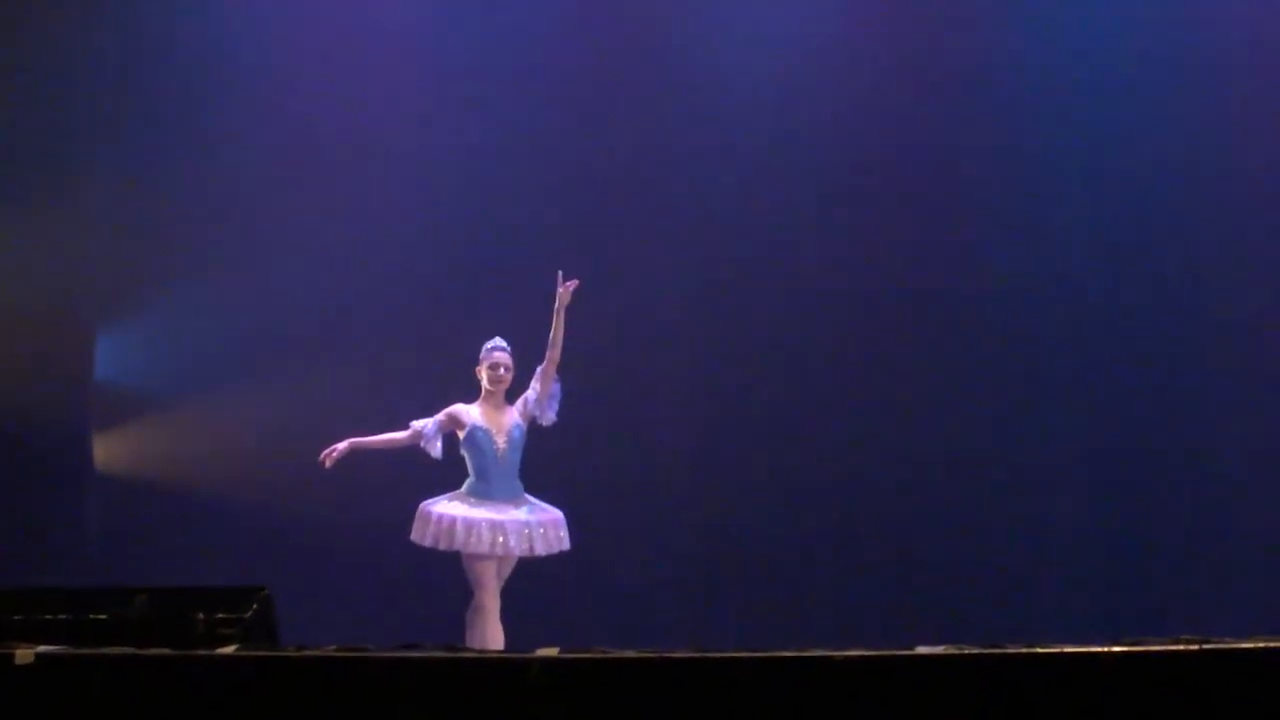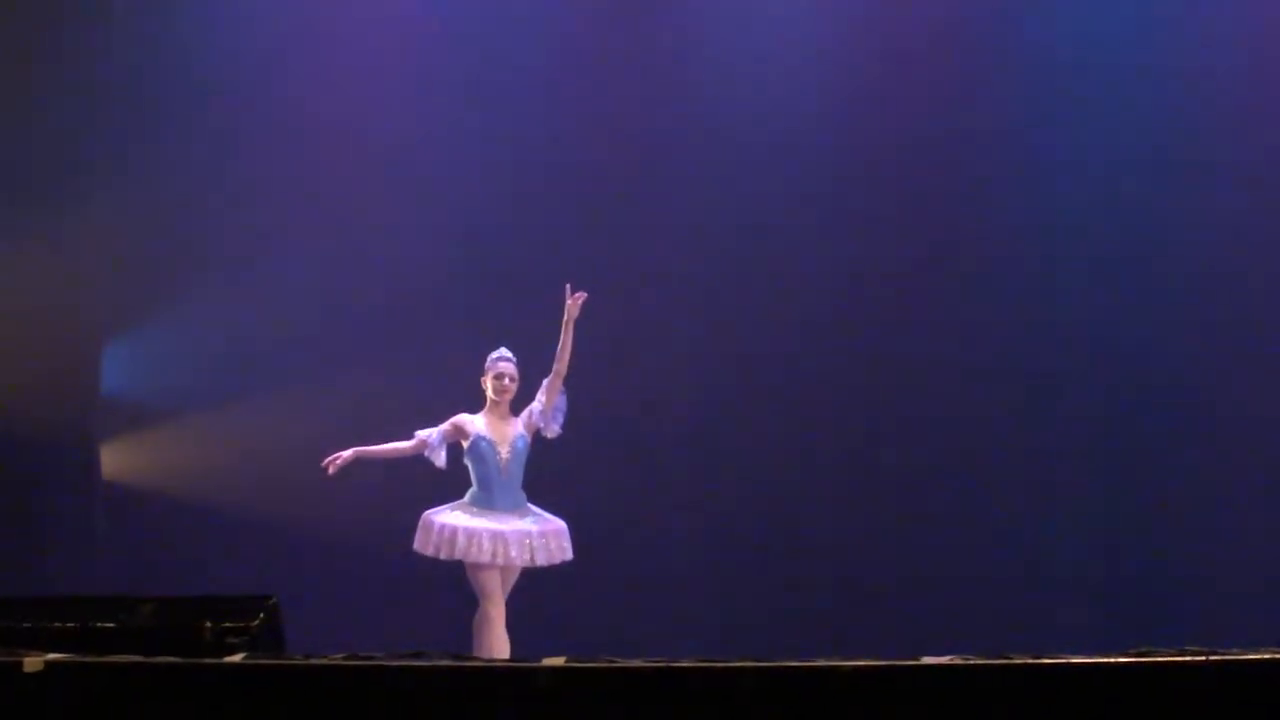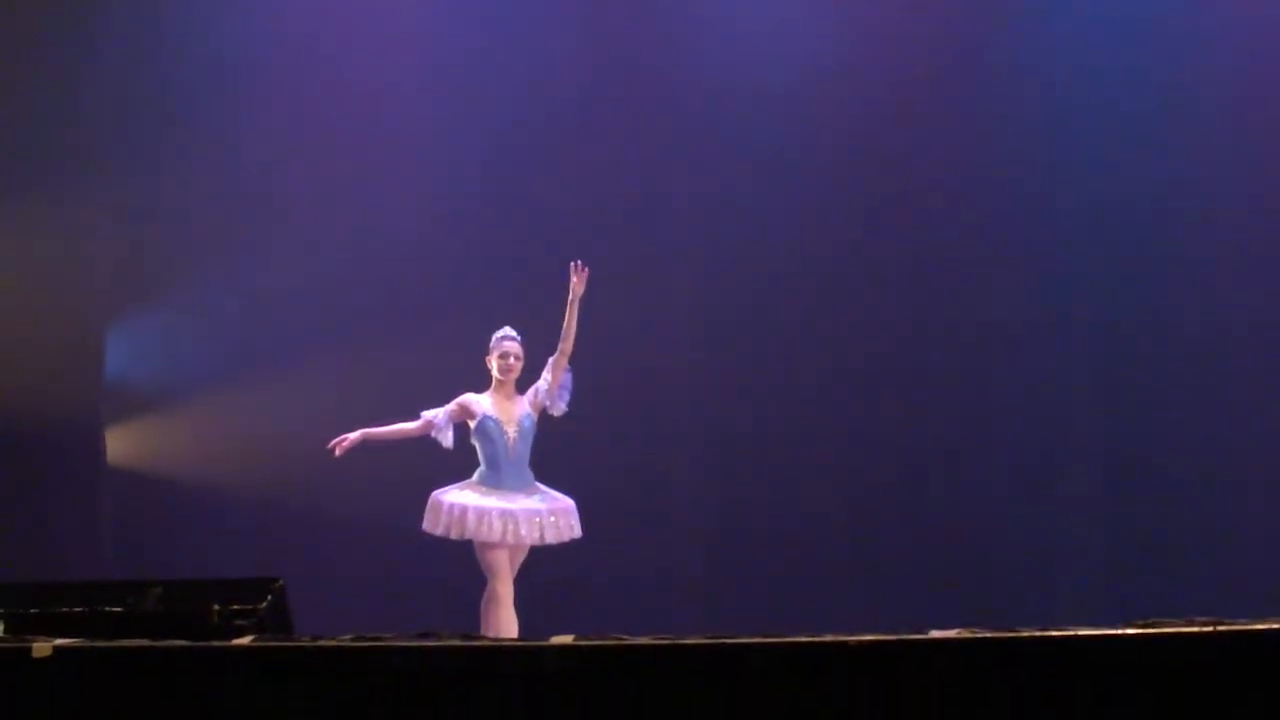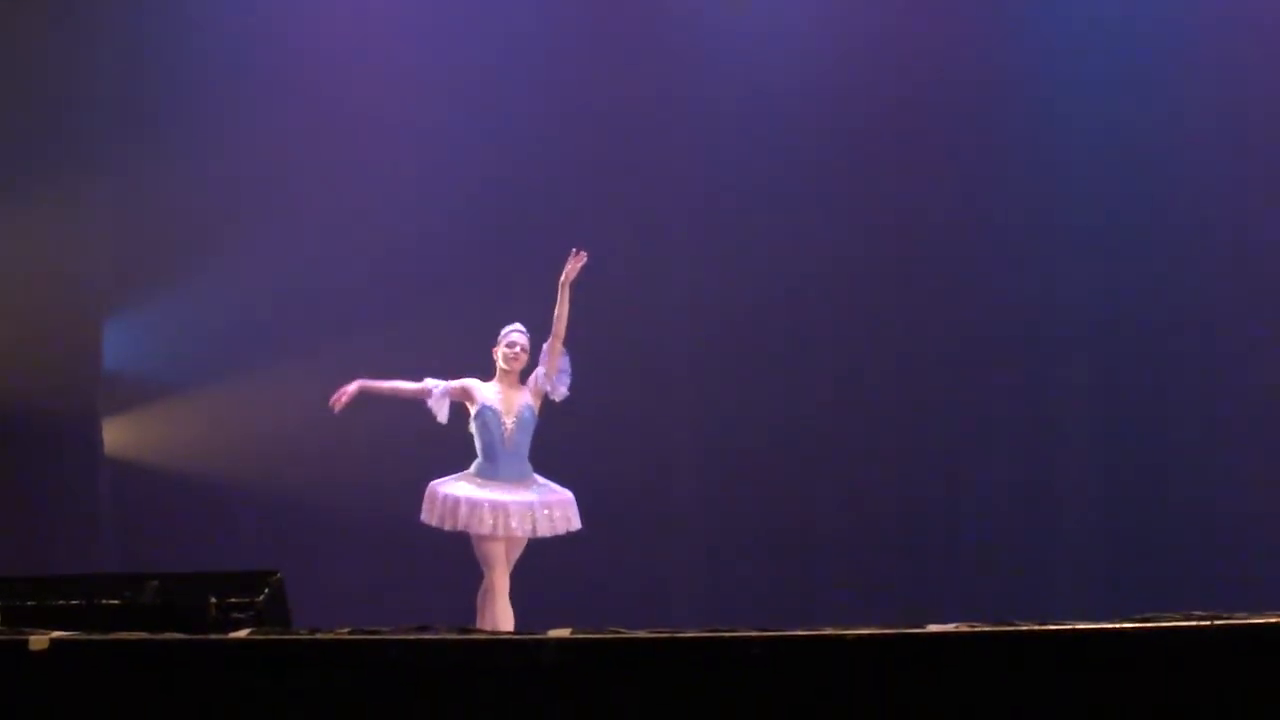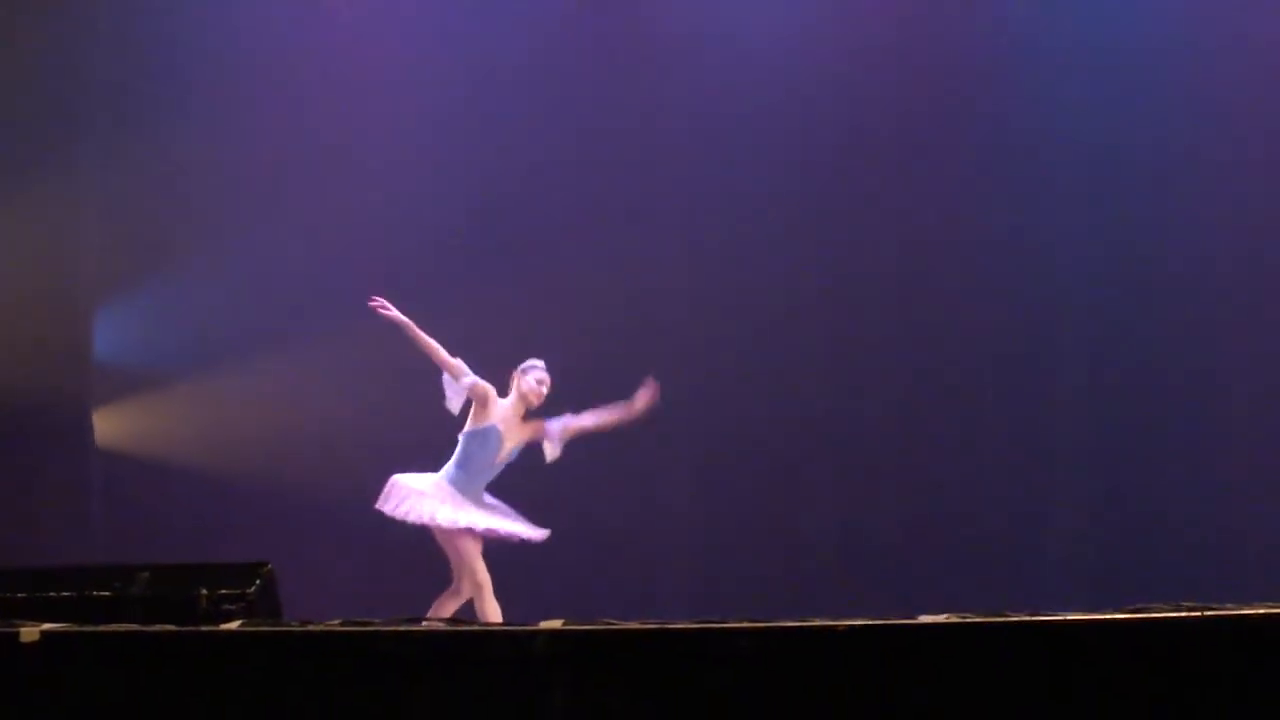
dt=0.5s
person 1, frame 1
left shoulder: (521, 412)
right shoulder: (461, 414)
left elbow: (551, 362)
right elbow: (407, 436)
left wrist: (560, 309)
right wrist: (352, 444)
left hip: (513, 513)
right hip: (475, 511)
left knee: (486, 598)
right knee: (488, 599)
left ankle: (475, 650)
person 1, frame 2
left shoulder: (526, 423)
right shoulder: (465, 424)
left elbow: (558, 375)
right elbow: (410, 445)
left wrist: (568, 322)
right wrist: (356, 452)
left hip: (516, 522)
right hip: (478, 521)
left knee: (491, 608)
right knee: (493, 609)
left ankle: (483, 663)
person 1, frame 3
left shoulder: (533, 402)
right shoulder: (471, 403)
left elbow: (563, 354)
right elbow: (418, 426)
left wrist: (574, 300)
right wrist: (364, 434)
left hip: (524, 502)
right hip: (487, 501)
left knee: (499, 587)
right knee: (502, 588)
person 1, frame 4
left shoulder: (534, 391)
right shoulder: (473, 389)
left elbow: (557, 338)
right elbow: (416, 390)
left wrist: (565, 285)
right wrist: (362, 384)
left hip: (523, 494)
right hip: (484, 493)
left knee: (496, 579)
right knee: (497, 581)
person 1, frame 5
left shoulder: (531, 430)
right shoulder: (487, 401)
left elbow: (582, 423)
right elbow: (450, 364)
left wrist: (631, 407)
right wrist: (404, 323)
left hip: (470, 506)
right hip: (443, 498)
left knee: (463, 587)
right knee: (480, 582)
